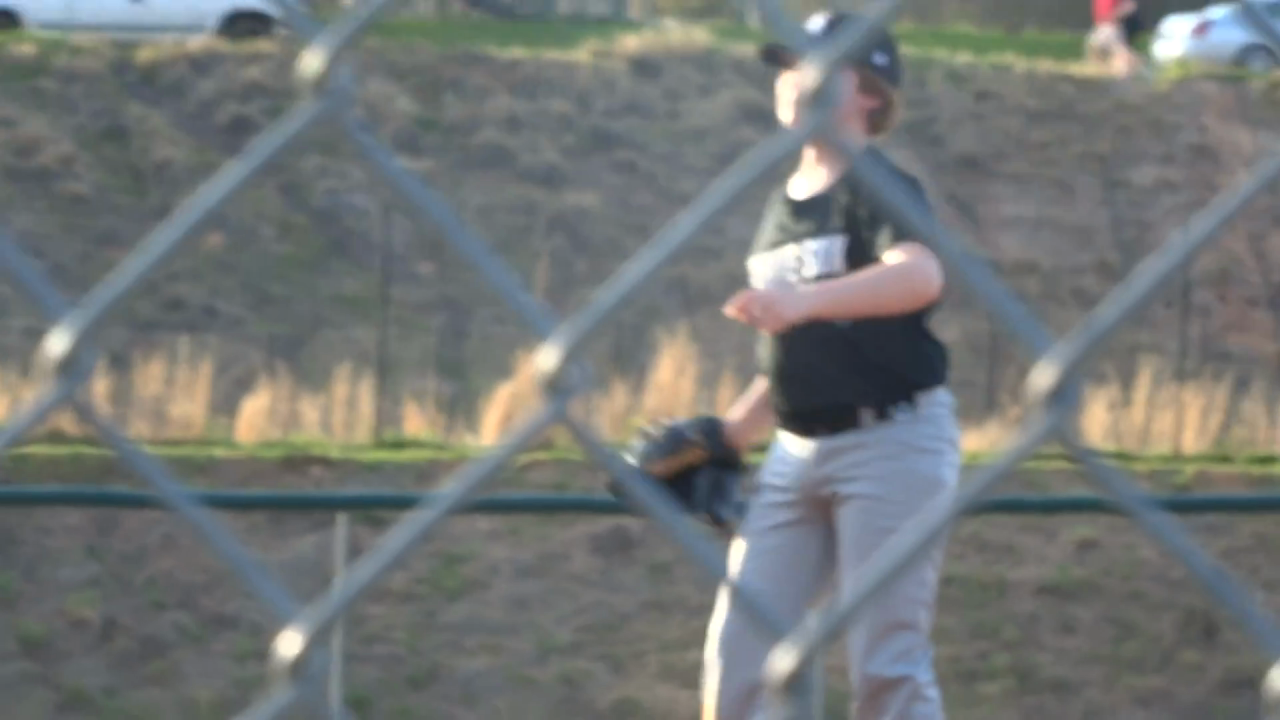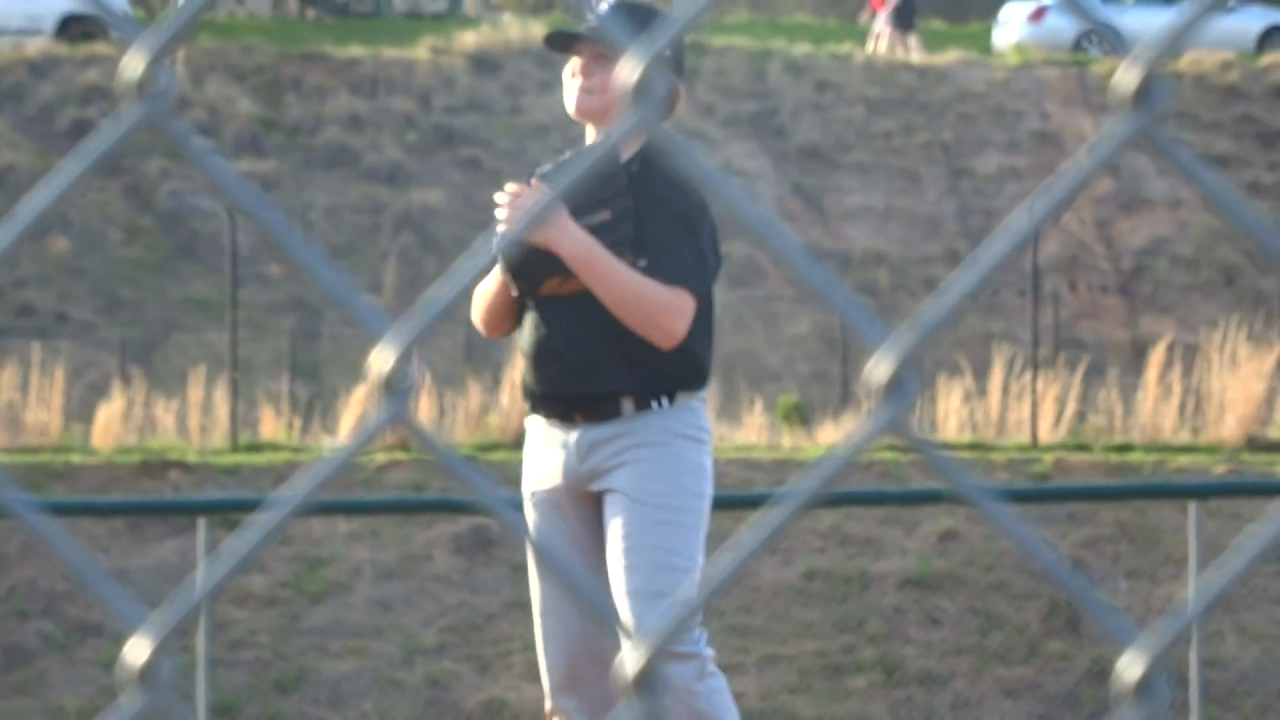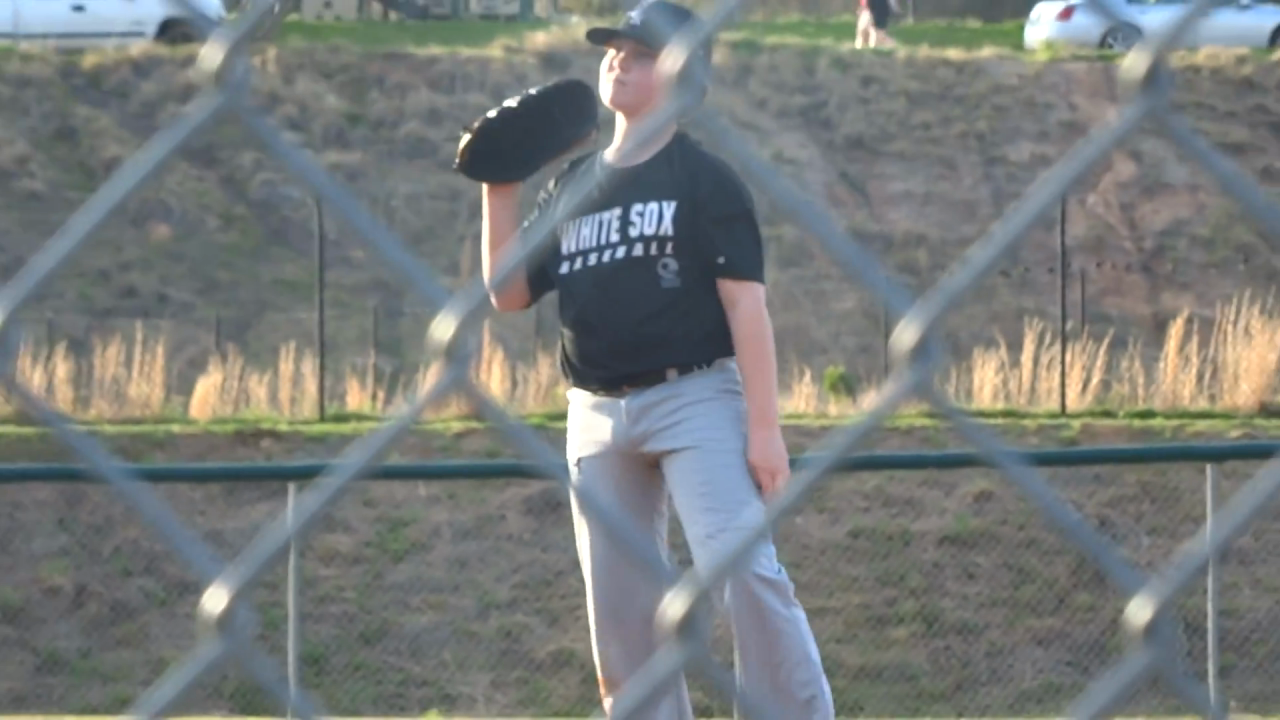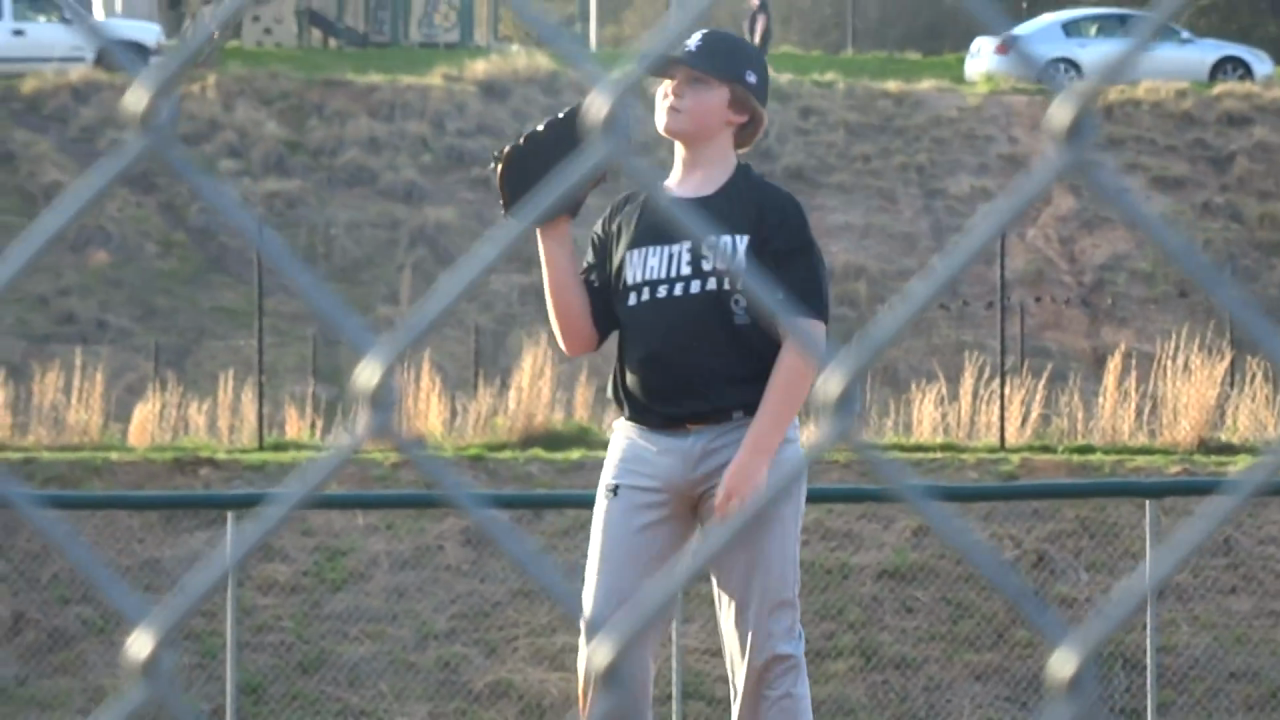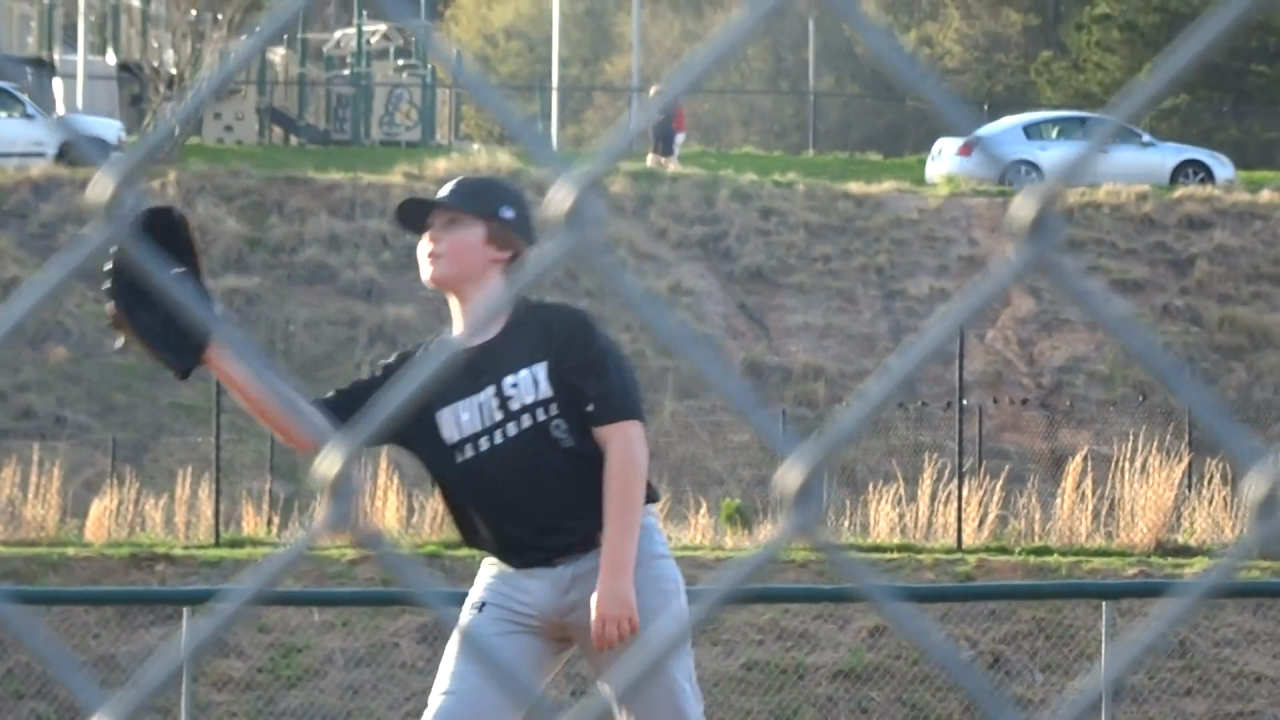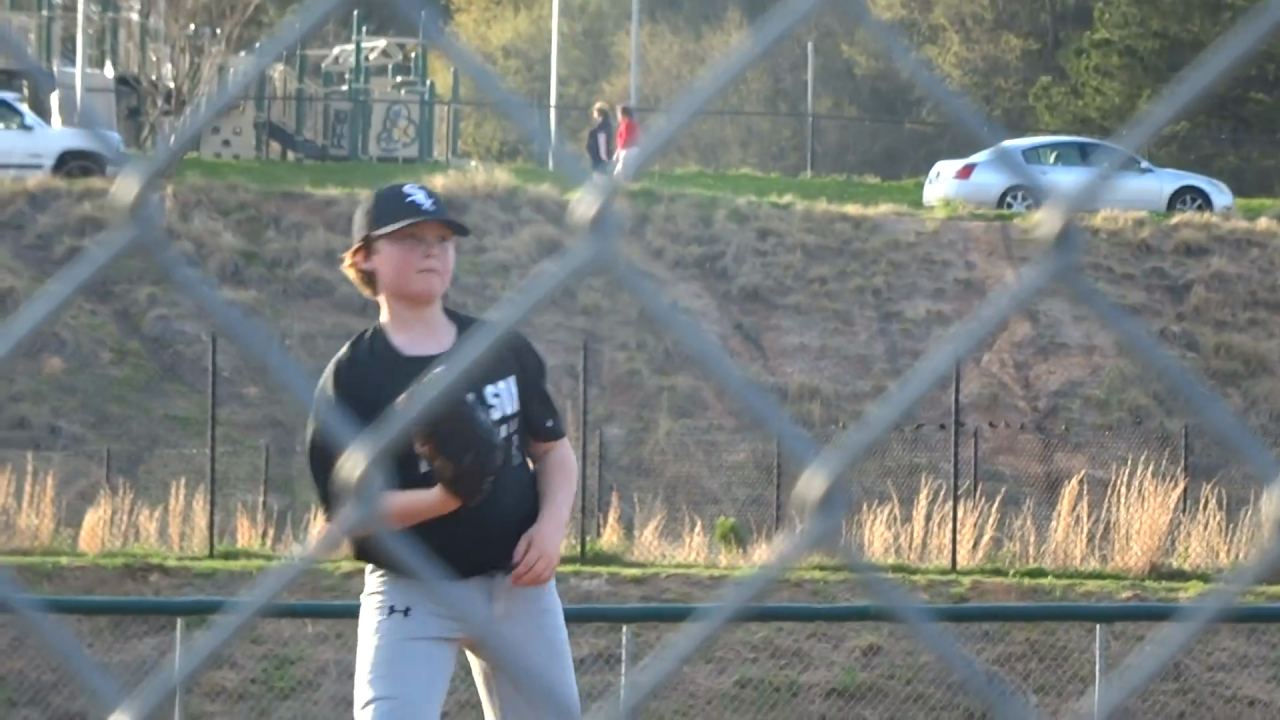
dt=0.7s
person 1, frame 1
right shoulder: (781, 205)
left elbow: (923, 279)
left wrist: (807, 307)
right wrist: (737, 425)
left hip: (894, 443)
right hip: (798, 452)
left knee: (886, 662)
right knee: (742, 643)
person 1, frame 2
left shoulder: (666, 186)
right shoulder: (549, 191)
left elbow: (668, 321)
right elbow: (490, 320)
left wrist: (564, 240)
right wrist: (518, 249)
left hip: (654, 432)
right hip: (552, 442)
left knee: (660, 638)
right knee: (574, 660)
person 1, frame 3
left shoulder: (705, 177)
right shoulder: (571, 181)
left elbow: (745, 302)
right elbow: (510, 293)
left wrist: (765, 427)
right wrist: (499, 192)
left hip: (694, 398)
right hip: (595, 416)
left knee: (744, 574)
right knee: (620, 613)
person 1, frame 4
left shoulder: (772, 211)
right shoulder: (626, 216)
left elbow: (805, 339)
right elbow: (579, 337)
left wrist: (757, 453)
right wrist: (552, 230)
left hip: (747, 444)
right hip: (642, 451)
left knee: (763, 639)
right knee: (608, 633)
person 1, frame 5
left shoulder: (565, 332)
left elbow: (624, 443)
right elbow: (312, 429)
left wrist: (616, 576)
right wrist: (211, 350)
left hip: (623, 559)
right hip: (514, 582)
person 1, frame 6
left shoulder: (505, 348)
right shoulder: (354, 375)
left elbow: (555, 448)
right elbow: (344, 511)
left wrist: (552, 525)
right wrist: (447, 496)
left hip: (519, 582)
right hip: (412, 592)
